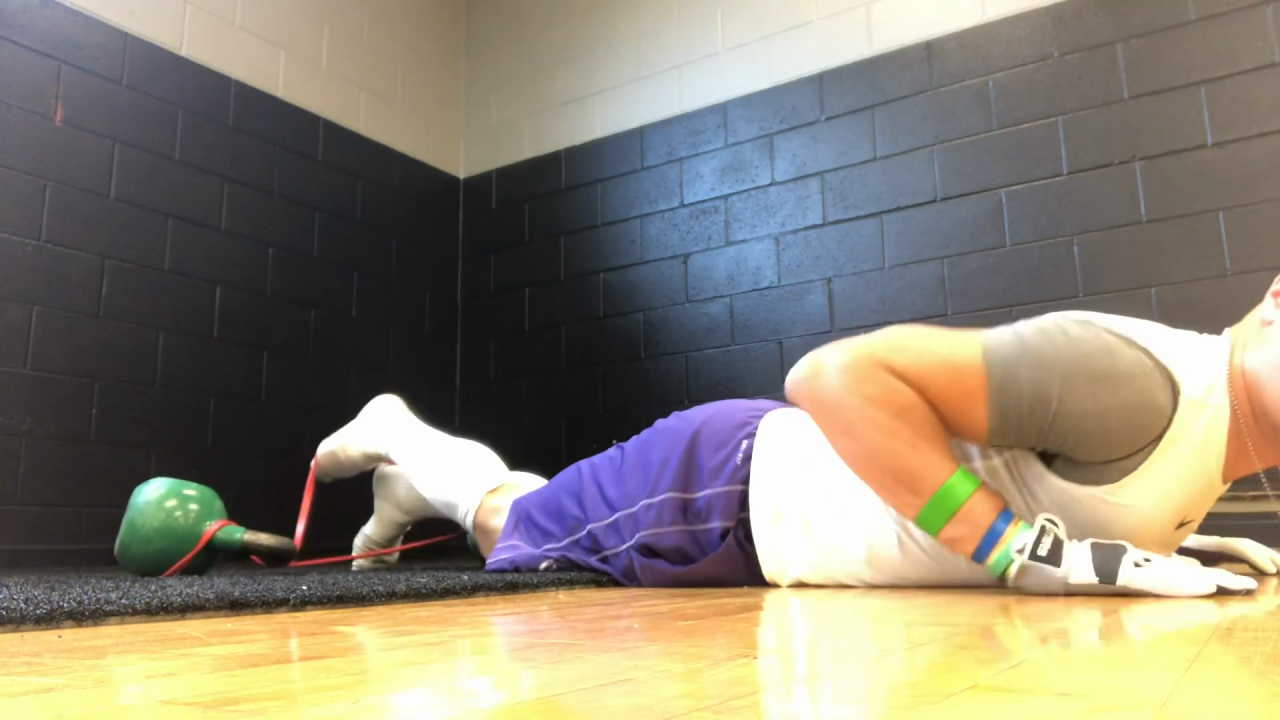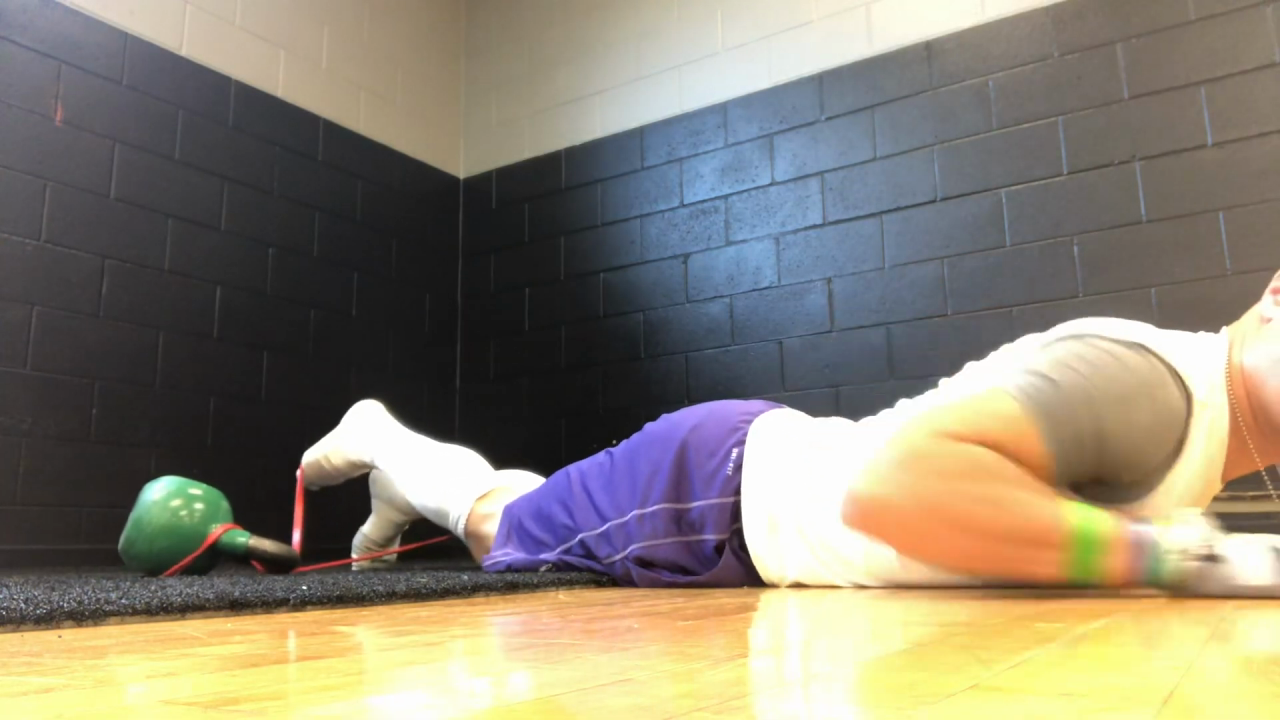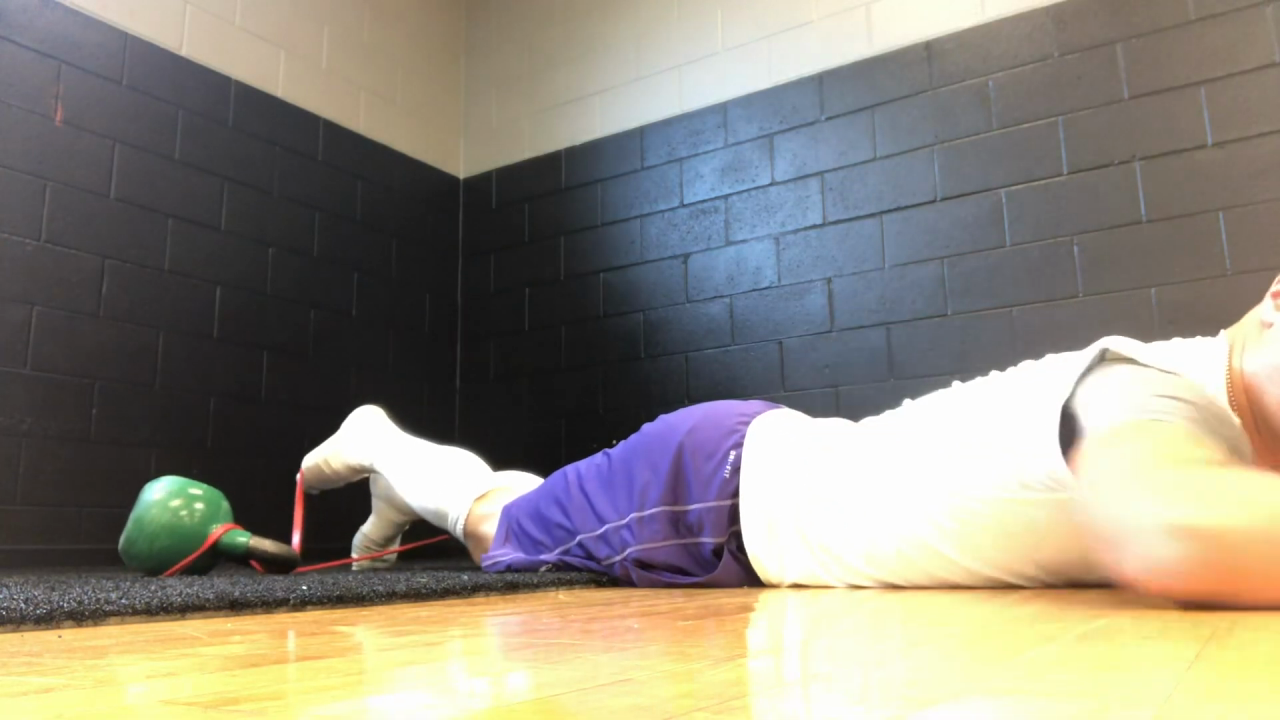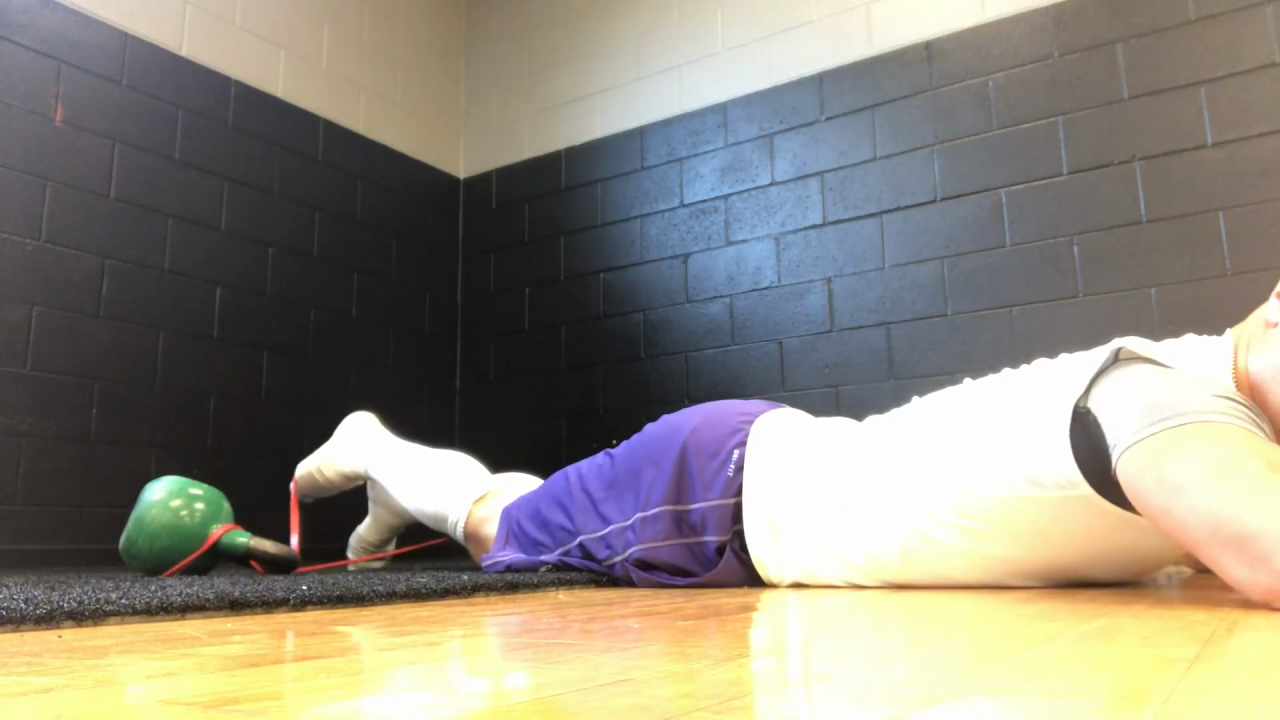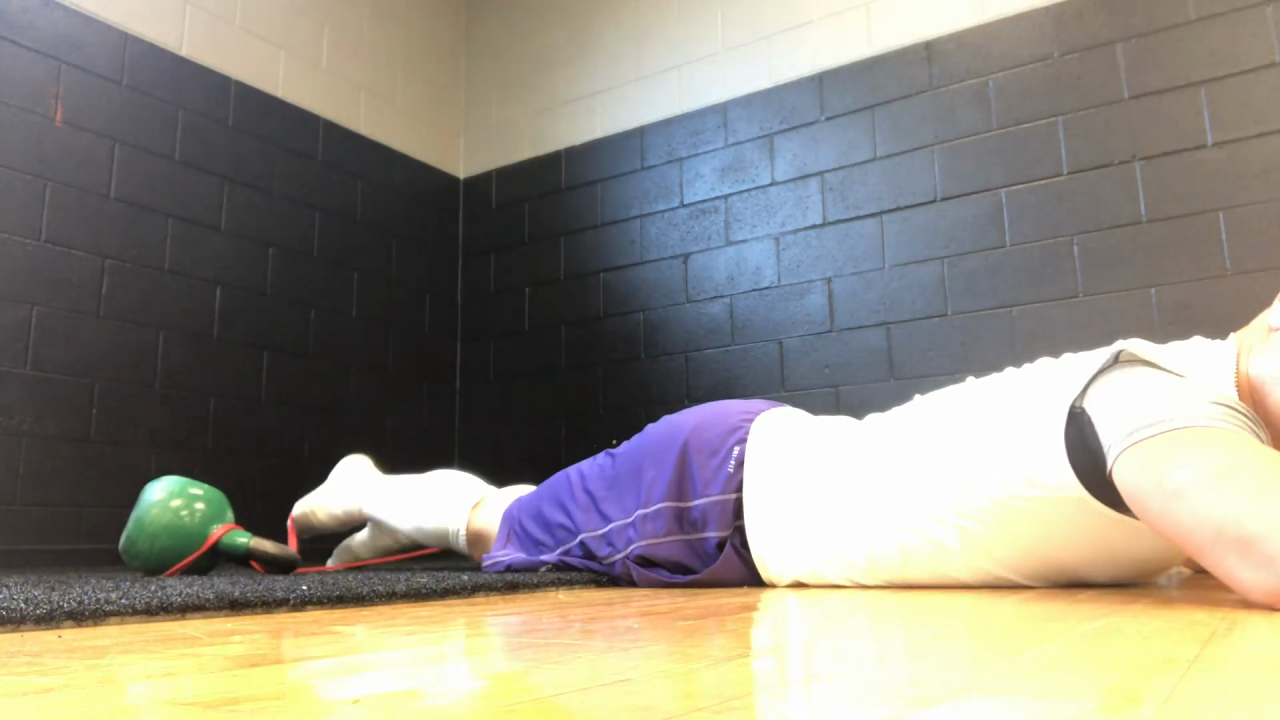
dt=0.3s
person 1, frame 1
right shoulder: (1133, 381)
right elbow: (832, 375)
left wrist: (1158, 539)
right wrist: (1022, 548)
left hip: (772, 481)
right hip: (720, 495)
right knee: (513, 532)
left ankle: (415, 488)
right ankle: (398, 435)
person 1, frame 2
left shoulder: (1197, 409)
right shoulder: (1143, 385)
right elbow: (883, 483)
left wrist: (1184, 546)
right wrist: (1155, 553)
left hip: (766, 473)
right hip: (715, 495)
left knee: (525, 515)
right knee: (504, 533)
left ankle: (404, 488)
right ankle: (383, 441)
person 1, frame 3
left shoulder: (1192, 395)
right shoulder: (1165, 395)
right elbow: (1173, 544)
left hip: (770, 469)
right hip: (714, 491)
left knee: (525, 512)
right knee: (502, 529)
left ankle: (402, 486)
right ankle: (380, 442)
person 1, frame 4
right shoulder: (1171, 391)
left hip: (771, 471)
right hip: (721, 491)
left knee: (528, 509)
right knee: (502, 528)
left ankle: (400, 489)
right ankle: (375, 449)
person 1, frame 5
right shoulder: (1163, 394)
left hip: (774, 471)
right hip: (718, 488)
left knee: (522, 521)
right knee: (505, 532)
left ankle: (396, 497)
right ankle: (368, 494)
